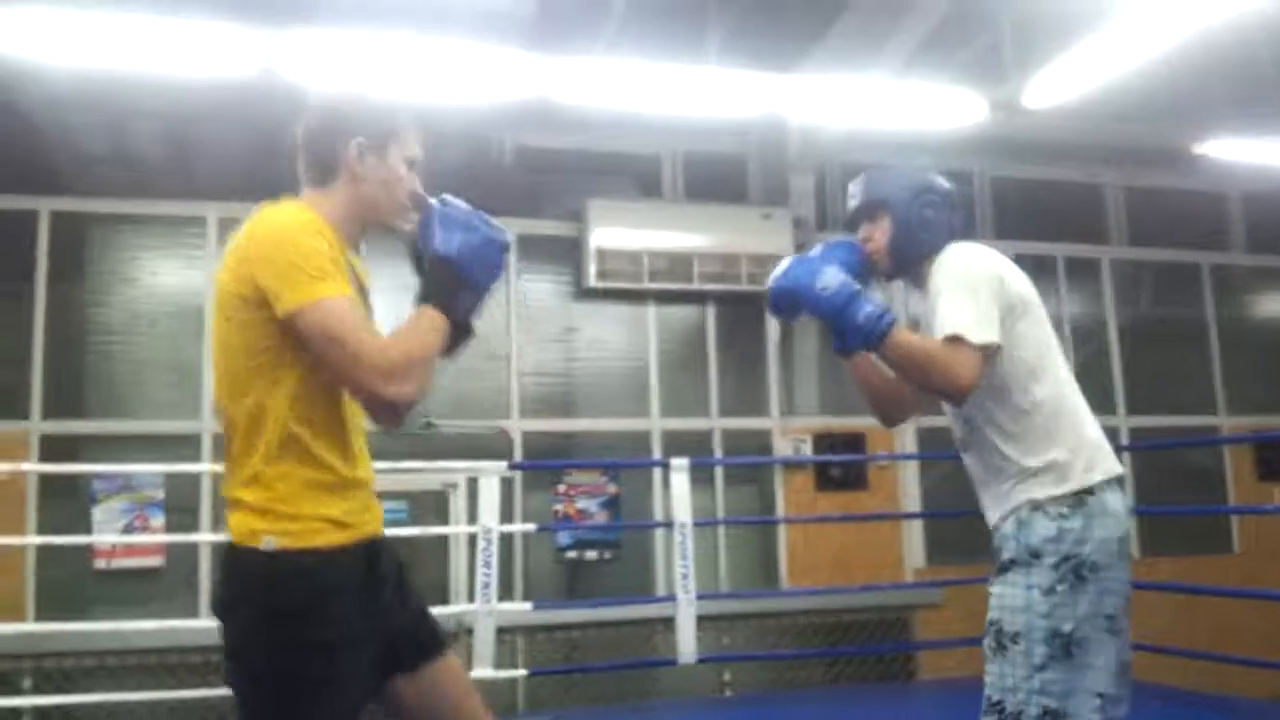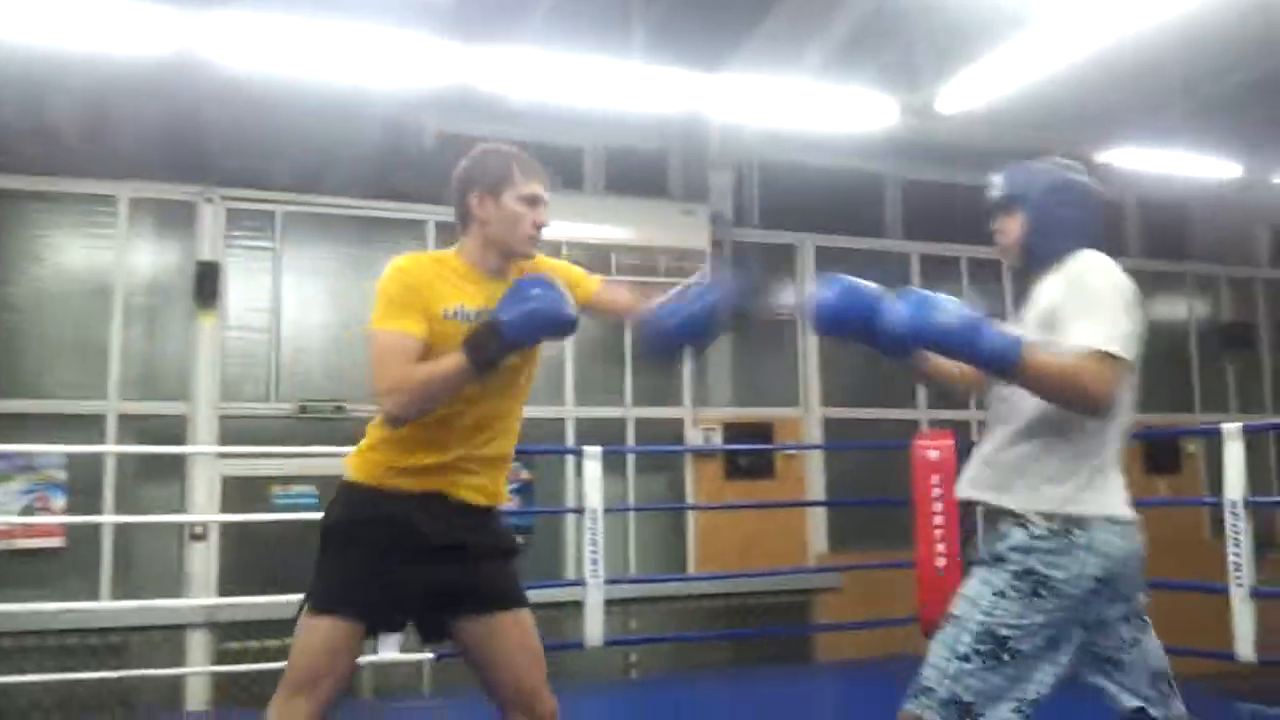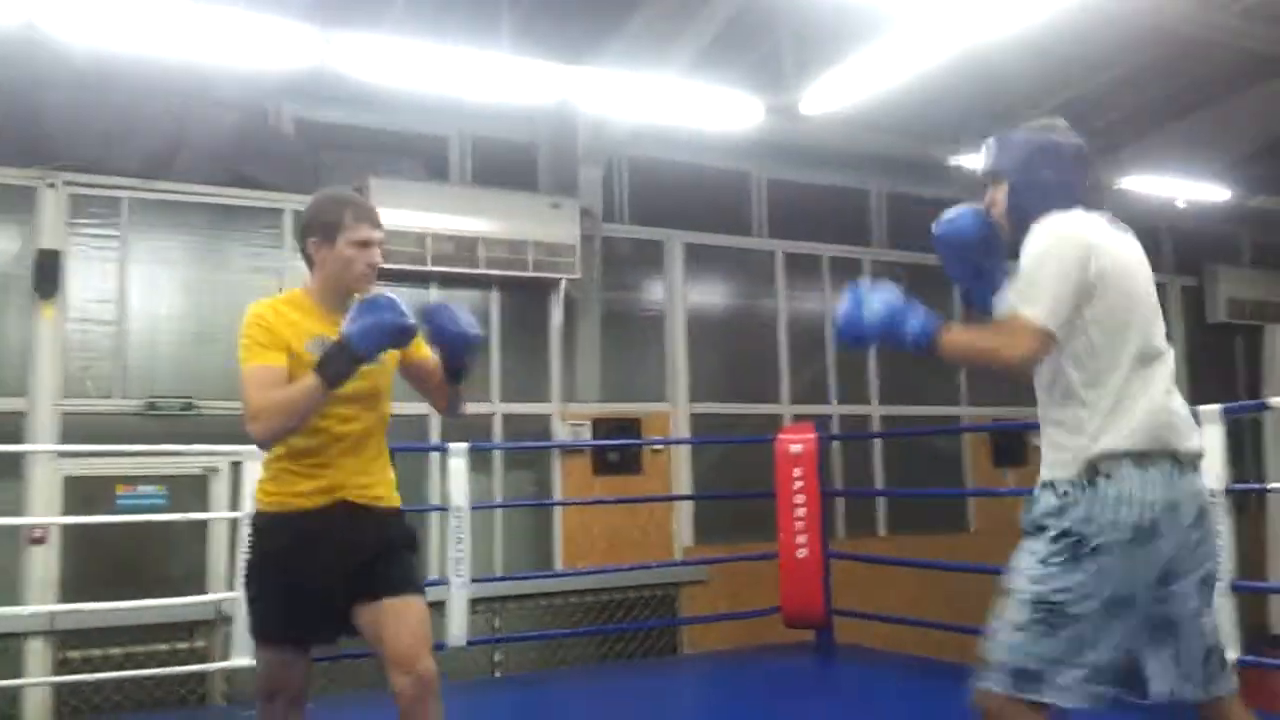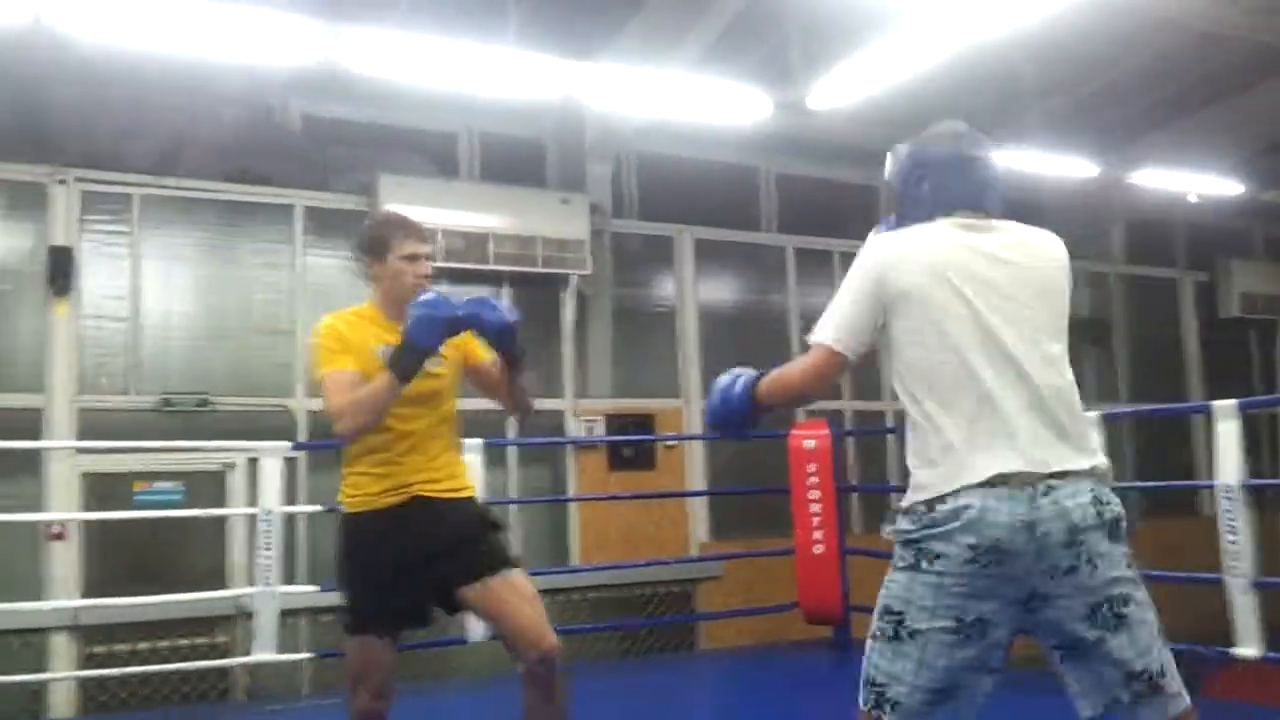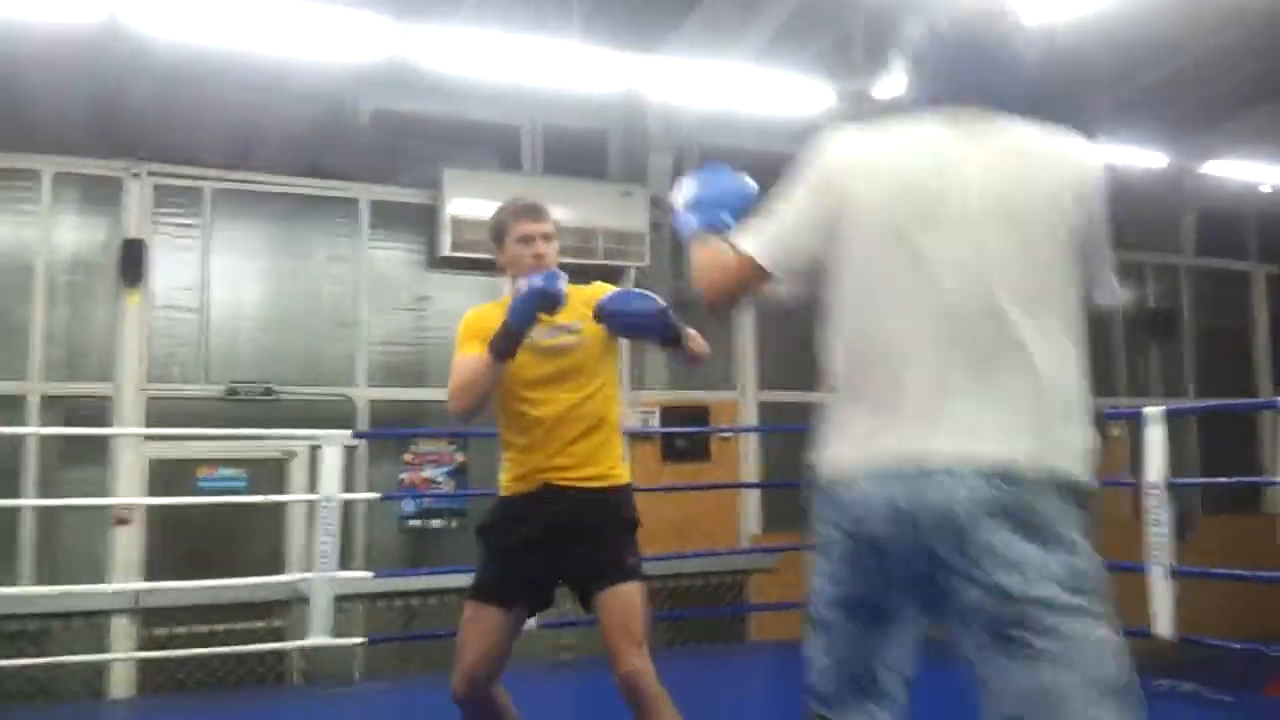
dt=0.5s
person 1, frame 1
left shoulder: (964, 264)
right shoulder: (947, 291)
left elbow: (957, 379)
right elbow: (893, 407)
left wrist: (853, 310)
right wrist: (846, 330)
left hip: (1058, 514)
right hip: (1066, 514)
person 1, frame 2
left shoulder: (1092, 273)
right shoulder: (1051, 296)
left elbow: (1093, 389)
right elbow: (965, 376)
left wrist: (984, 340)
right wrist: (891, 325)
left hip: (1053, 538)
right hip: (1097, 537)
person 1, frame 3
left shoulder: (1055, 234)
right shoulder: (1116, 239)
left elbow: (1016, 353)
left wrist: (914, 326)
right wrist: (982, 279)
left hip: (1105, 488)
right hip: (1175, 486)
person 1, frame 4
left shoulder: (888, 255)
right shoulder: (1048, 249)
left elbow: (812, 376)
left wrist: (745, 389)
left hip: (958, 514)
right hip: (1074, 500)
person 1, frame 5
left shoulder: (846, 154)
right shoulder: (1071, 166)
left elbow: (716, 285)
left wrist: (702, 223)
left hip: (862, 483)
right hip: (1010, 492)
person 2, frame 1
left shoulder: (334, 260)
right shoulder: (286, 238)
right elbow: (389, 385)
left wrist: (448, 316)
right wrist: (447, 285)
left hip: (354, 555)
right hip: (290, 566)
person 2, frame 2
left shoulder: (546, 280)
right shoulder: (414, 276)
left elbow: (643, 310)
right elbow: (396, 401)
left wrist: (692, 304)
right wrist: (493, 341)
left hip: (471, 518)
right hip: (380, 505)
person 2, frame 3
left shoulder: (386, 313)
right shoulder: (269, 320)
left elbow: (448, 404)
right elbow: (264, 425)
left wrist: (457, 363)
right wrist: (341, 358)
left hip: (373, 516)
right hip: (291, 523)
person 2, frame 4
left shoulder: (451, 325)
right shoulder: (340, 330)
left elbow: (518, 405)
right elbow: (347, 422)
left wrist: (508, 351)
right wrist: (409, 354)
left hip: (451, 508)
right hip: (376, 519)
left knee: (542, 648)
person 2, frame 5
left shoulder: (597, 302)
right shoulder: (482, 321)
left elbow: (698, 350)
right elbow: (460, 405)
left wrist: (665, 325)
right wrist: (510, 333)
left hip: (598, 498)
right hip: (525, 503)
left knee: (633, 670)
